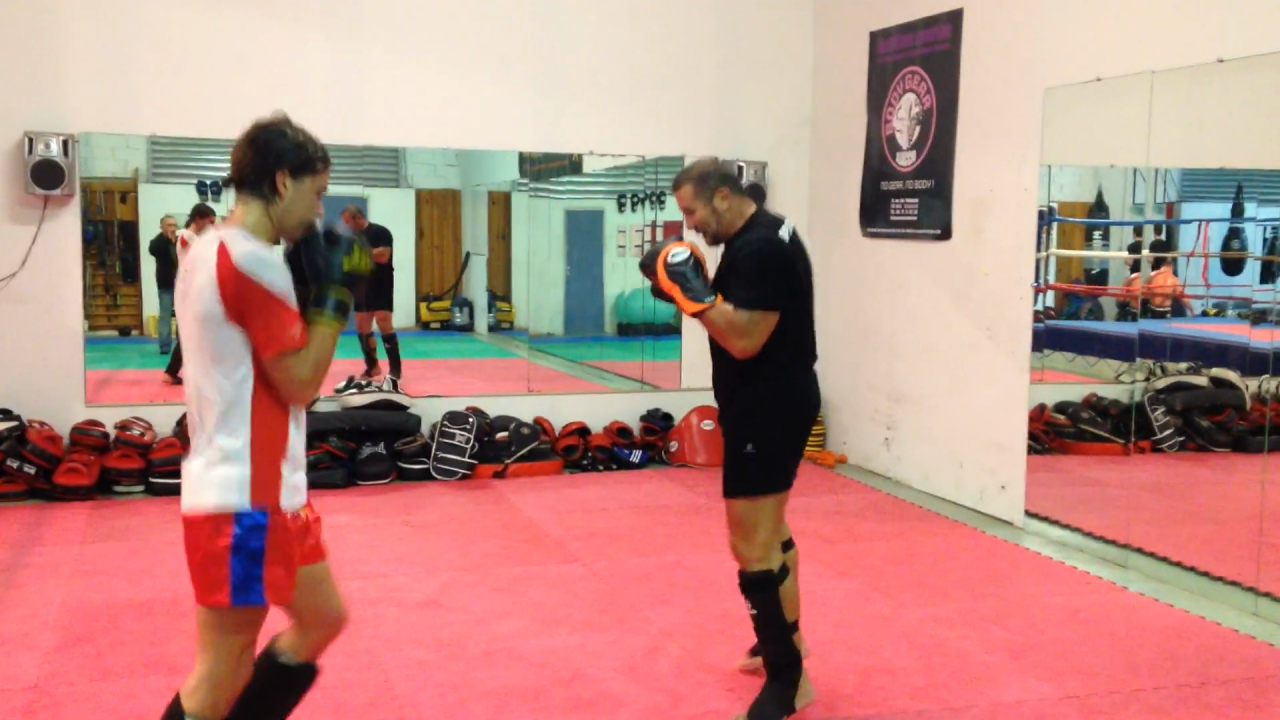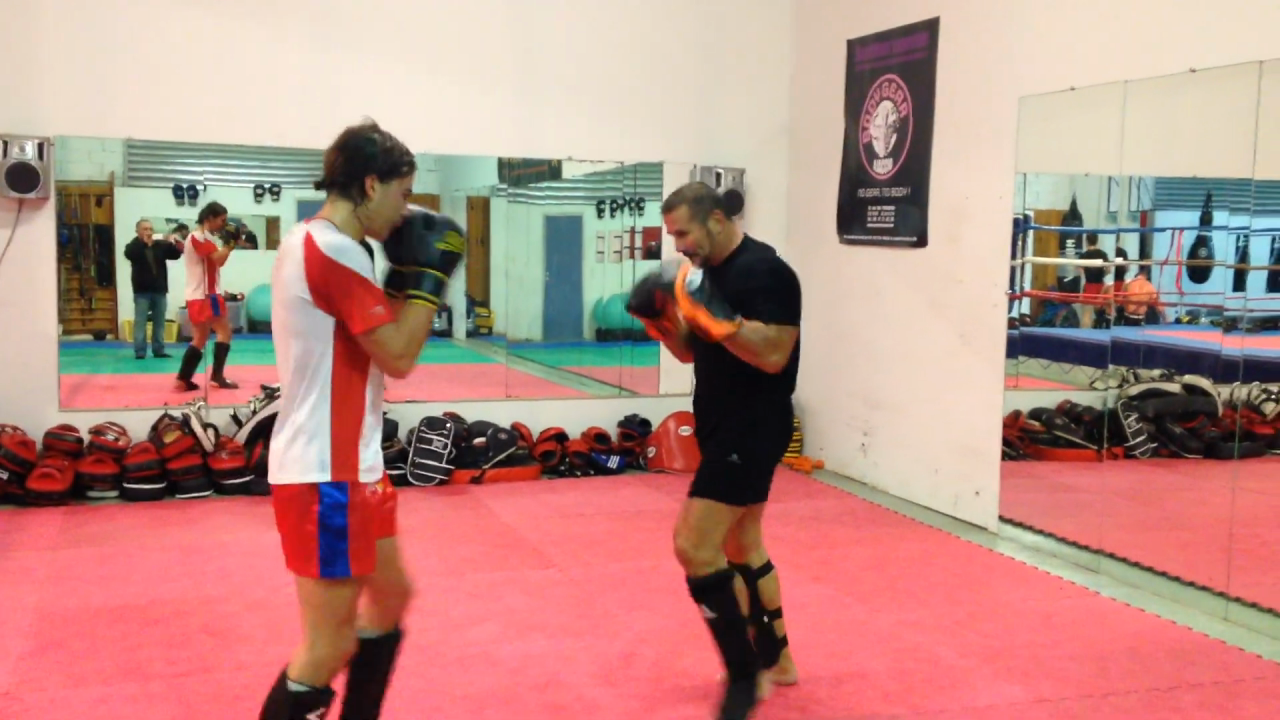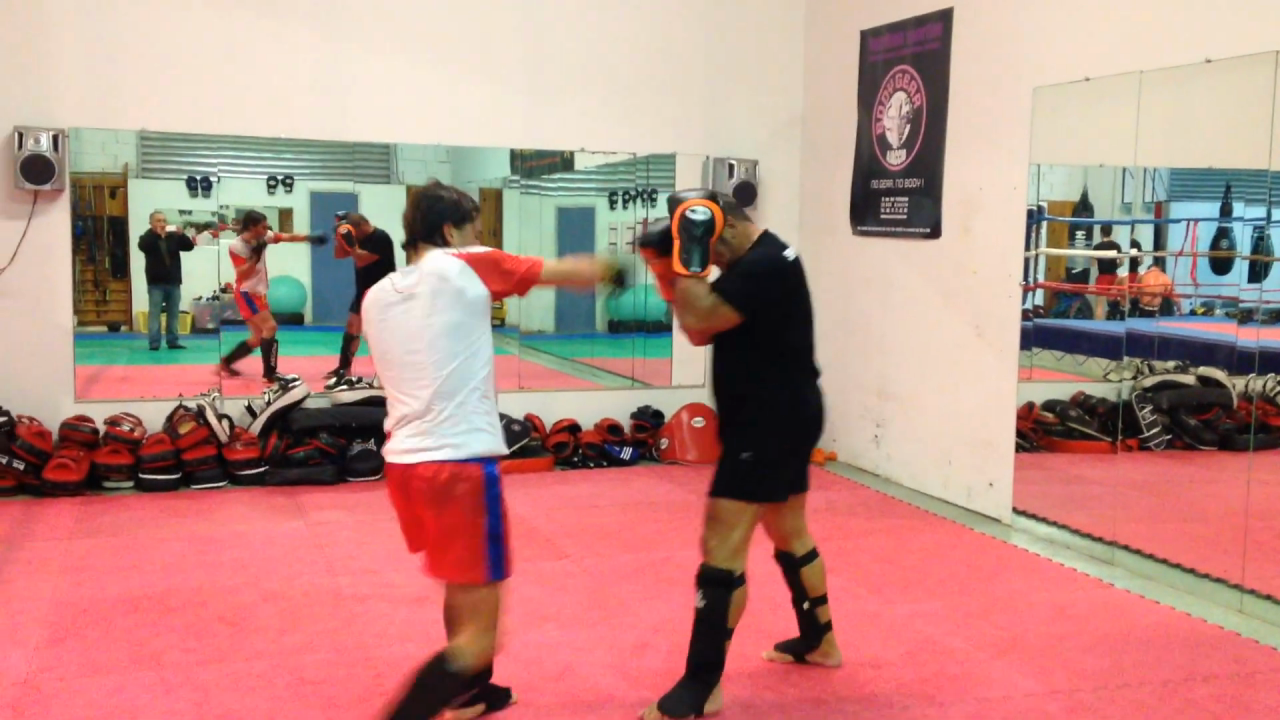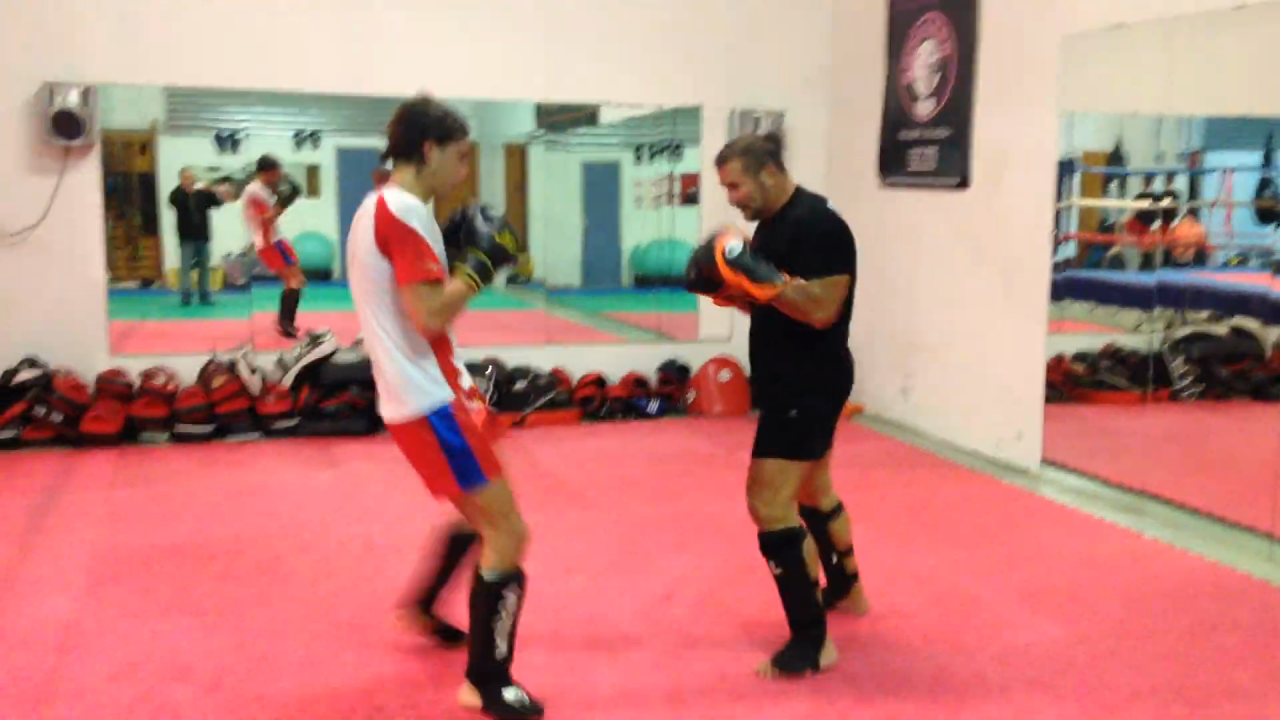
dt=0.7s
person 1, frame 1
left shoulder: (214, 249)
right shoulder: (251, 261)
right elbow: (300, 382)
left wrist: (318, 285)
right wrist: (334, 291)
left hip: (273, 491)
right hip: (244, 499)
left knee: (322, 625)
person 1, frame 2
left shoulder: (310, 242)
right shoulder: (332, 250)
left elbow: (373, 334)
right elbow: (398, 355)
left wrist: (408, 269)
right wrist: (430, 275)
left hip: (352, 465)
right hip: (324, 476)
left knee: (391, 596)
right knee: (329, 645)
person 1, frame 3
left shoulder: (376, 298)
right shoulder: (469, 266)
right elbow: (571, 272)
right wrist: (615, 268)
left hip: (407, 463)
right hip: (461, 463)
left knee: (474, 583)
right knee: (483, 634)
person 1, frame 4
left shoulder: (380, 210)
right shoulder: (401, 211)
right elbow: (431, 315)
left wrist: (460, 253)
right wrist: (480, 261)
left hip: (433, 390)
right hip: (427, 403)
left knee: (478, 511)
right knee: (508, 532)
person 2, frame 1
left shoulder: (759, 249)
right shoulder: (763, 237)
left elbow: (744, 339)
left wrist: (691, 291)
right wrist: (693, 288)
left hip: (769, 407)
right hip: (776, 401)
left knee: (753, 546)
right knee: (767, 524)
right ankle: (785, 640)
person 2, frame 2
left shoulder: (764, 271)
right shoulder: (715, 273)
left elbow: (773, 355)
right elbow: (688, 350)
left wrist: (707, 312)
right wrist: (659, 315)
left hip: (752, 428)
right hip: (725, 426)
left knee: (695, 545)
right knee: (741, 546)
left ankle: (746, 674)
right ankle: (774, 657)
person 2, frame 3
left shoulder: (763, 267)
right shoulder: (761, 260)
left elbow: (698, 322)
right elbow: (704, 328)
left wrist: (689, 254)
right wrist: (668, 271)
left hip: (769, 422)
right hip: (784, 416)
left knee: (721, 545)
right knee: (788, 531)
right ankle: (819, 639)
person 2, frame 4
left shoulder: (818, 225)
right shoulder: (772, 225)
left elbow: (821, 311)
left wrist: (757, 273)
right wrist: (727, 286)
left hip: (808, 384)
right hip: (789, 381)
left knee: (770, 506)
right knee: (812, 490)
left ankle: (812, 640)
right ankle: (845, 589)
